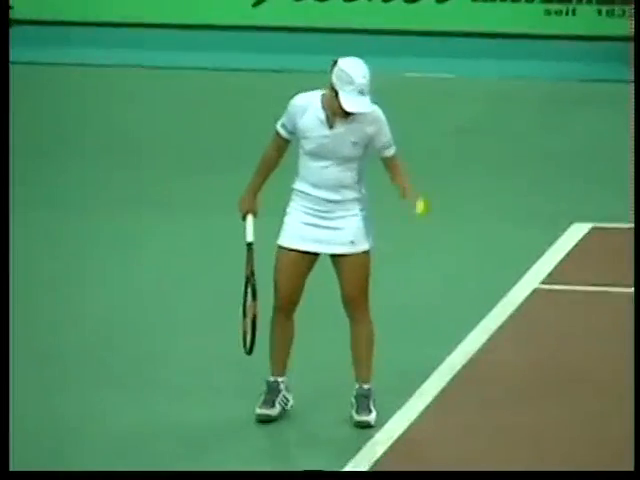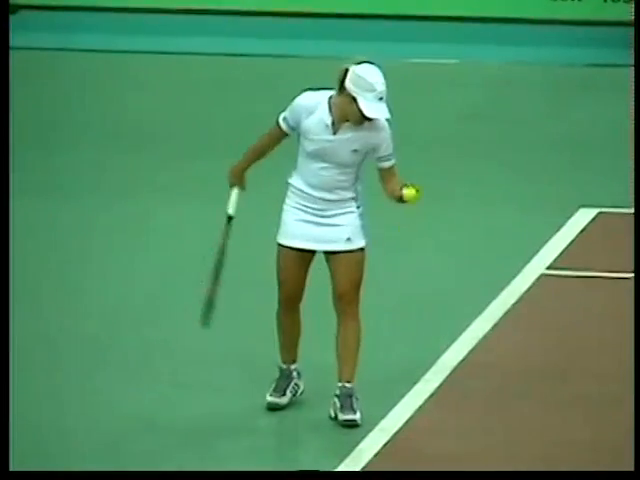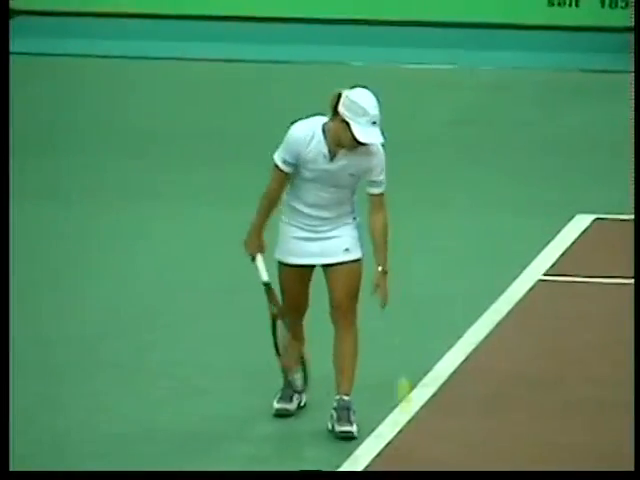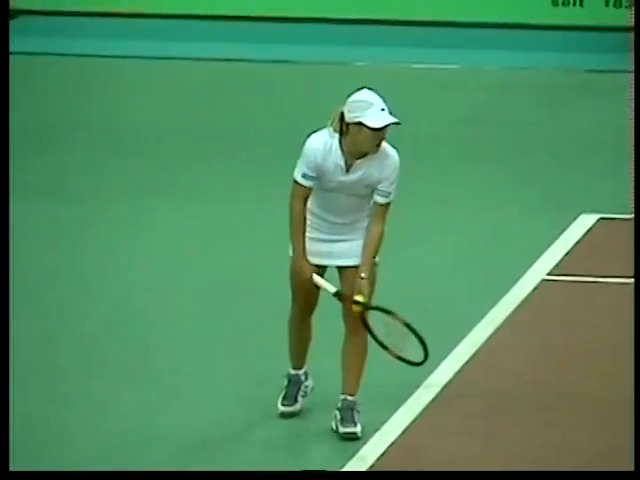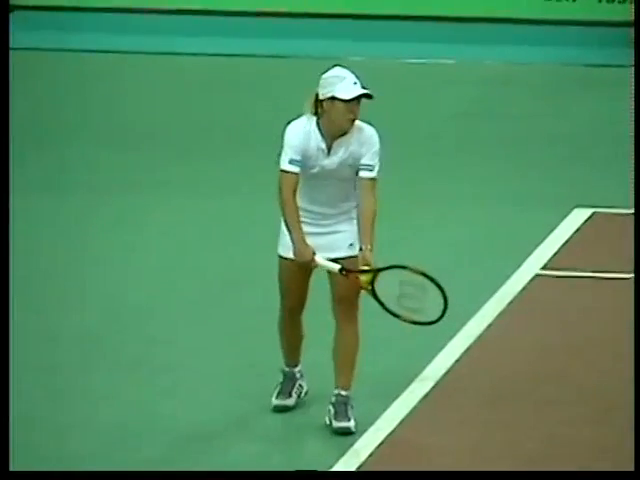
dt=1s
person 1, frame 1
left shoulder: (373, 118)
right shoulder: (301, 106)
left elbow: (393, 165)
right elbow: (276, 148)
left wrist: (410, 196)
right wrist: (251, 193)
left hip: (347, 219)
right hip: (302, 214)
left knee: (357, 307)
right knee: (283, 304)
left ankle: (363, 392)
right ankle: (277, 385)
person 1, frame 2
left shoulder: (378, 129)
right shoulder: (306, 104)
left elbow: (388, 177)
right elbow: (274, 136)
left wrist: (401, 194)
right wrist: (242, 167)
left hip: (344, 218)
right hip: (299, 213)
left knee: (347, 304)
right knee: (289, 299)
left ankle: (345, 391)
right ankle: (288, 373)
person 1, frame 3
left shoulder: (372, 152)
right shoulder: (301, 135)
left elbow: (377, 210)
right elbow: (276, 186)
left wrist: (382, 267)
right wrist: (256, 231)
left hip: (341, 235)
right hip: (296, 232)
left knee: (344, 315)
right knee: (293, 312)
left ankle: (343, 403)
right ankle: (293, 383)
person 1, frame 4
left shoulder: (388, 160)
right shoulder: (317, 146)
left elbow: (378, 221)
right elbow: (298, 202)
left wrist: (364, 273)
right wrist: (300, 256)
left hip: (355, 239)
right hip: (313, 234)
left knee: (356, 320)
right knee: (301, 312)
left ankle: (348, 403)
right ankle: (297, 378)
person 1, frame 5
left shoulder: (367, 138)
right shoulder: (298, 131)
left elbow: (367, 195)
right elbow: (287, 192)
left wrist: (366, 248)
right wrist: (299, 242)
left hip: (344, 231)
right hip: (301, 229)
left knee: (346, 313)
right knee: (291, 310)
left ankle: (342, 398)
right ankle: (292, 375)
